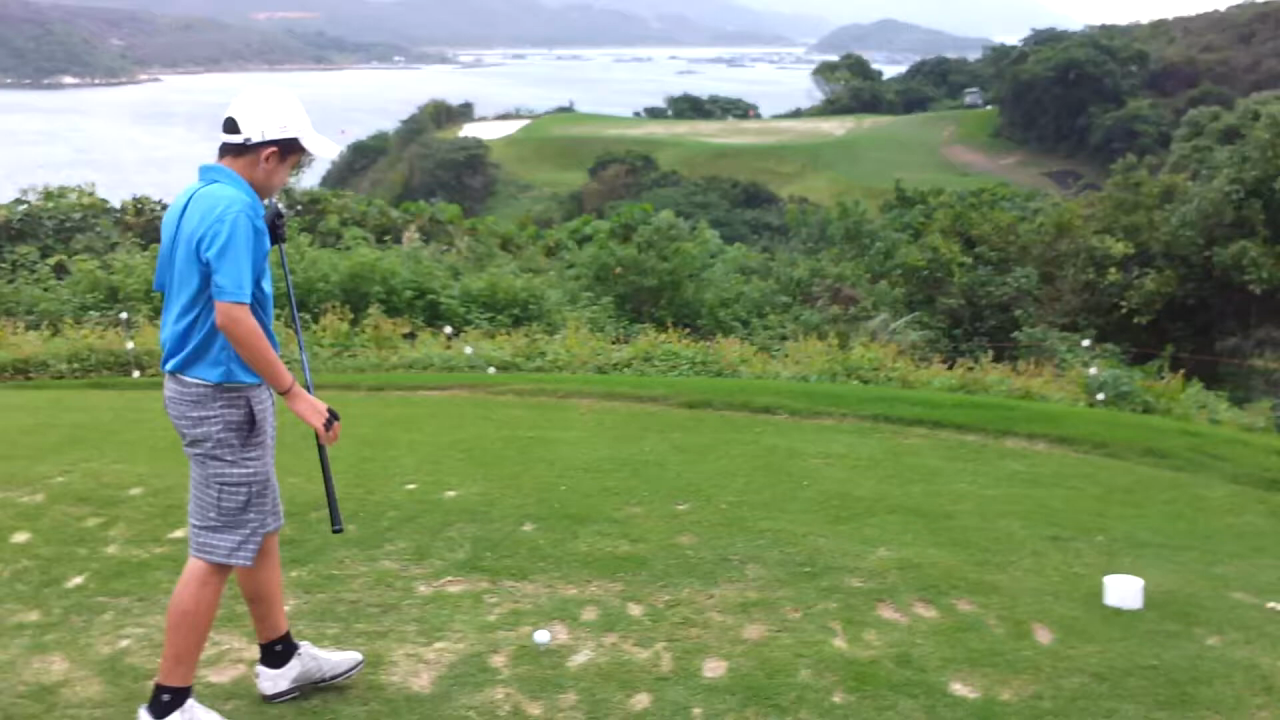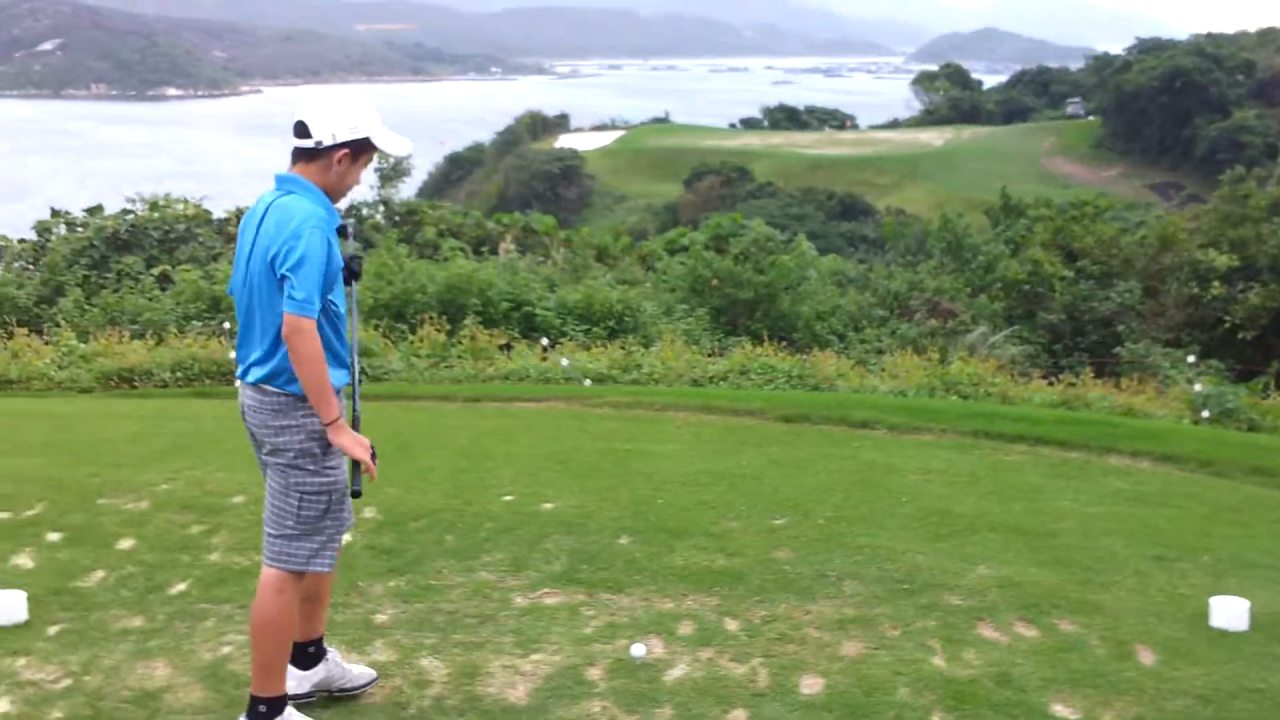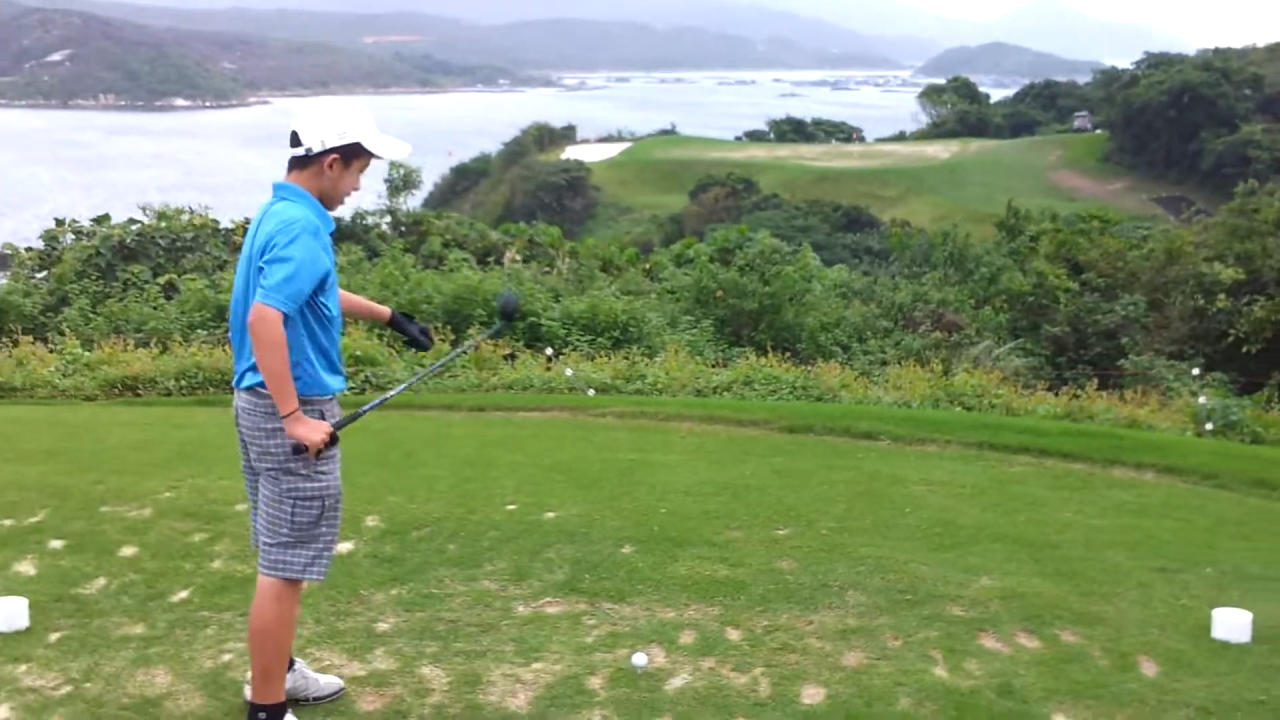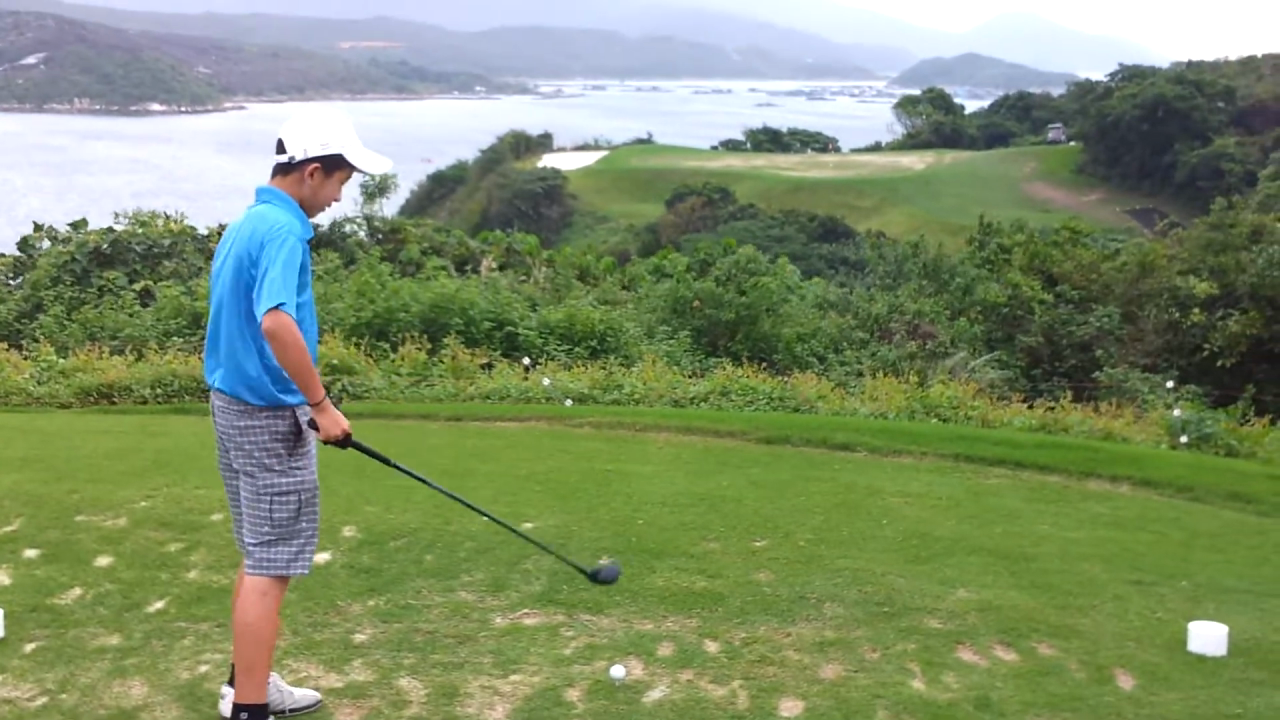
dt=0.3s
person 1, frame 1
left shoulder: (185, 205)
right shoulder: (235, 211)
right elbow: (231, 315)
right wrist: (295, 393)
left hip: (197, 386)
right hip: (223, 397)
left knee: (258, 531)
right knee: (215, 552)
left ankle: (283, 659)
person 1, frame 2
left shoulder: (262, 210)
right shoulder: (311, 223)
right elbow: (298, 330)
right wrist: (336, 425)
left hip: (268, 394)
right hip: (298, 406)
left knee: (320, 537)
right knee: (291, 558)
left ankle: (309, 661)
person 1, frame 3
left shoulder: (280, 216)
right shoulder: (300, 225)
right elbow: (264, 318)
left wrist: (389, 315)
right wrist: (295, 415)
left hip: (265, 405)
right hip: (288, 415)
left knee: (286, 554)
right knee: (284, 567)
left ankle: (274, 670)
person 1, frame 4
left shoulder: (250, 222)
right shoulder: (282, 229)
right elbow: (275, 324)
left wrist: (308, 385)
right wrist: (322, 402)
left hip: (238, 406)
right hip: (270, 416)
left knee: (261, 557)
right knee: (270, 567)
